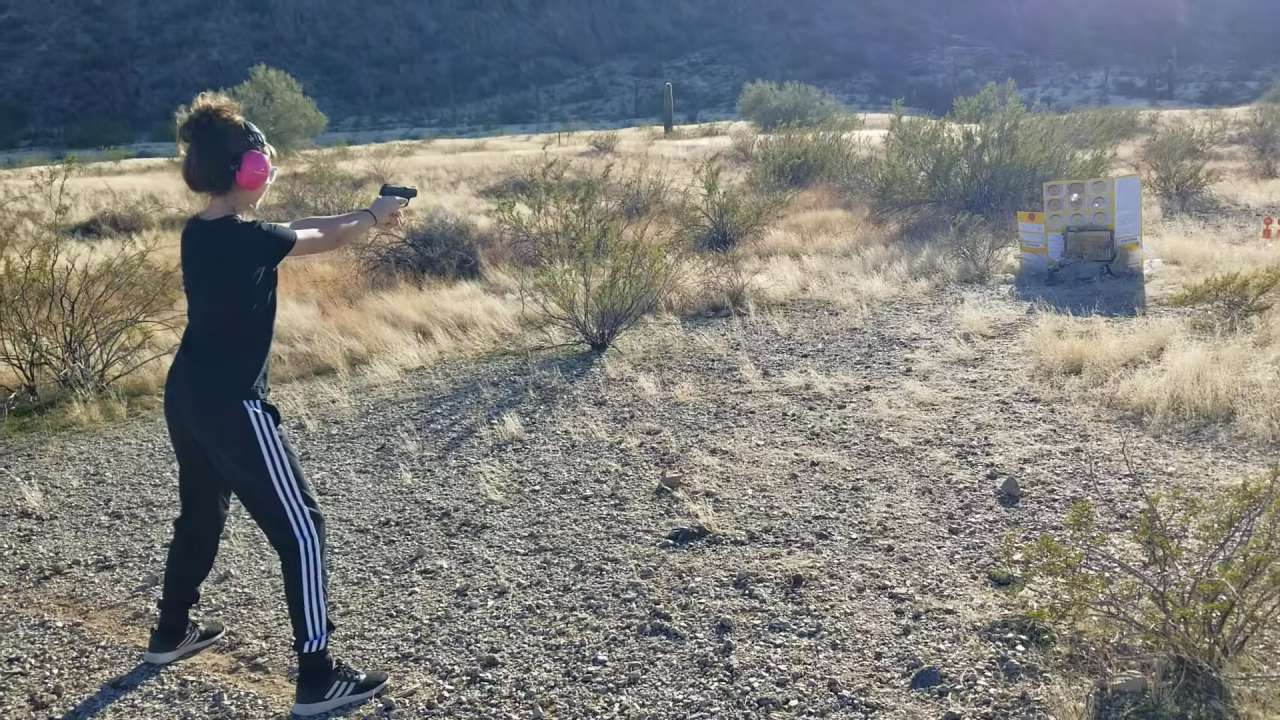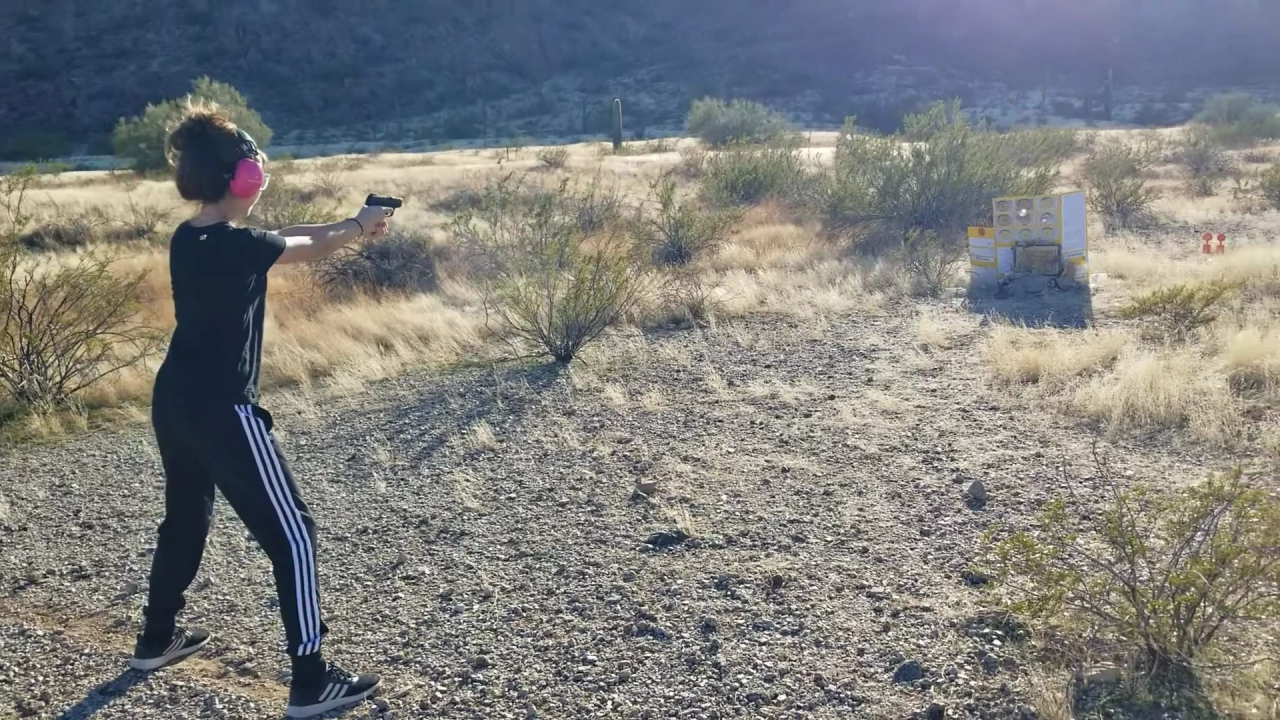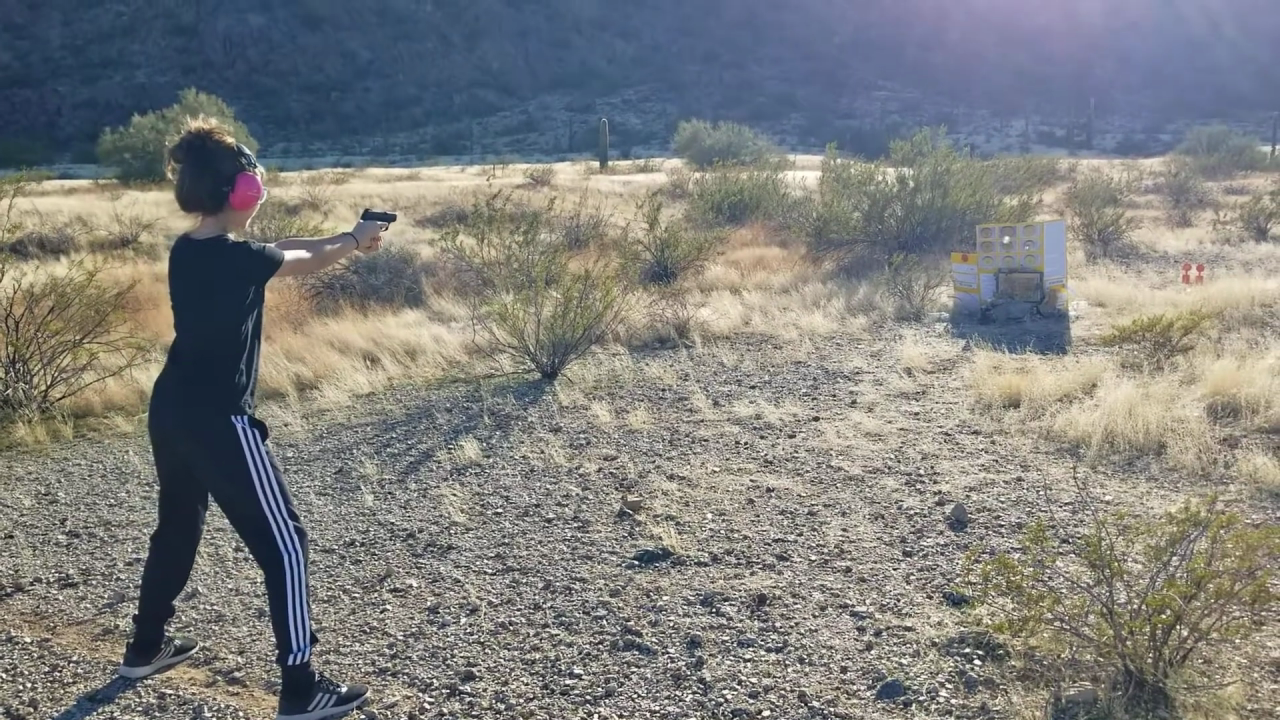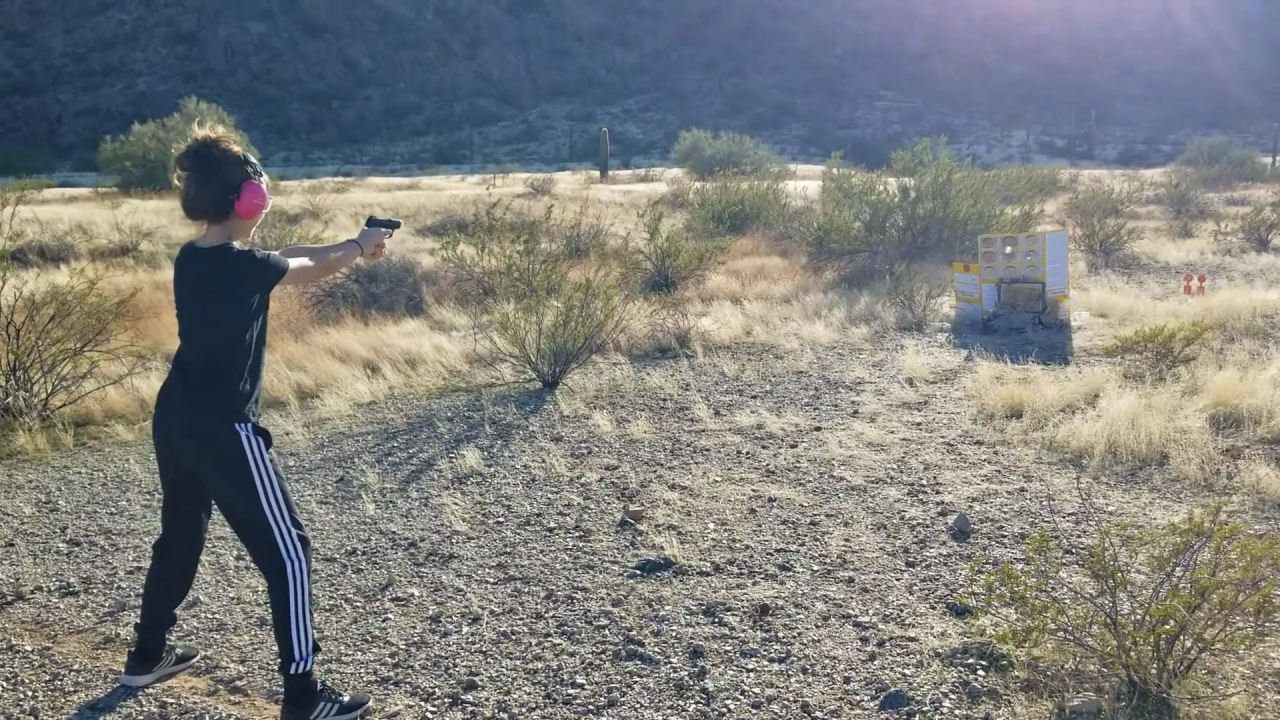
dt=0.7s
person 1, frame 1
left shoulder: (199, 233)
right shoulder: (247, 239)
left elbow: (301, 228)
right elbow: (323, 239)
left wrist: (362, 216)
right wrist: (373, 215)
left hip: (187, 395)
right hip: (231, 406)
left knee: (201, 512)
right knee: (300, 531)
left ankle: (170, 633)
person 1, frame 2
left shoulder: (188, 238)
right shoulder: (238, 246)
left elbow: (285, 236)
right elbow: (310, 247)
left wrist: (350, 224)
right wrist: (359, 225)
left hip: (174, 400)
right hip: (221, 411)
left knee: (185, 516)
right knee: (291, 535)
left ankle: (156, 638)
person 1, frame 3
left shoulder: (186, 250)
right shoulder: (238, 259)
left elbow: (285, 248)
right elbow: (307, 260)
left wrist: (345, 237)
right wrist: (356, 240)
left hip: (172, 410)
right hip: (219, 421)
left knee: (178, 526)
right knee: (283, 546)
left ankle: (145, 647)
person 1, frame 4
left shoulder: (191, 259)
right shoulder: (242, 267)
left elbow: (289, 256)
right elbow: (311, 268)
left wrist: (350, 245)
right wrist: (360, 247)
left hip: (175, 419)
right hip: (223, 429)
left knee: (180, 535)
right knee: (286, 554)
left ankle: (147, 654)
